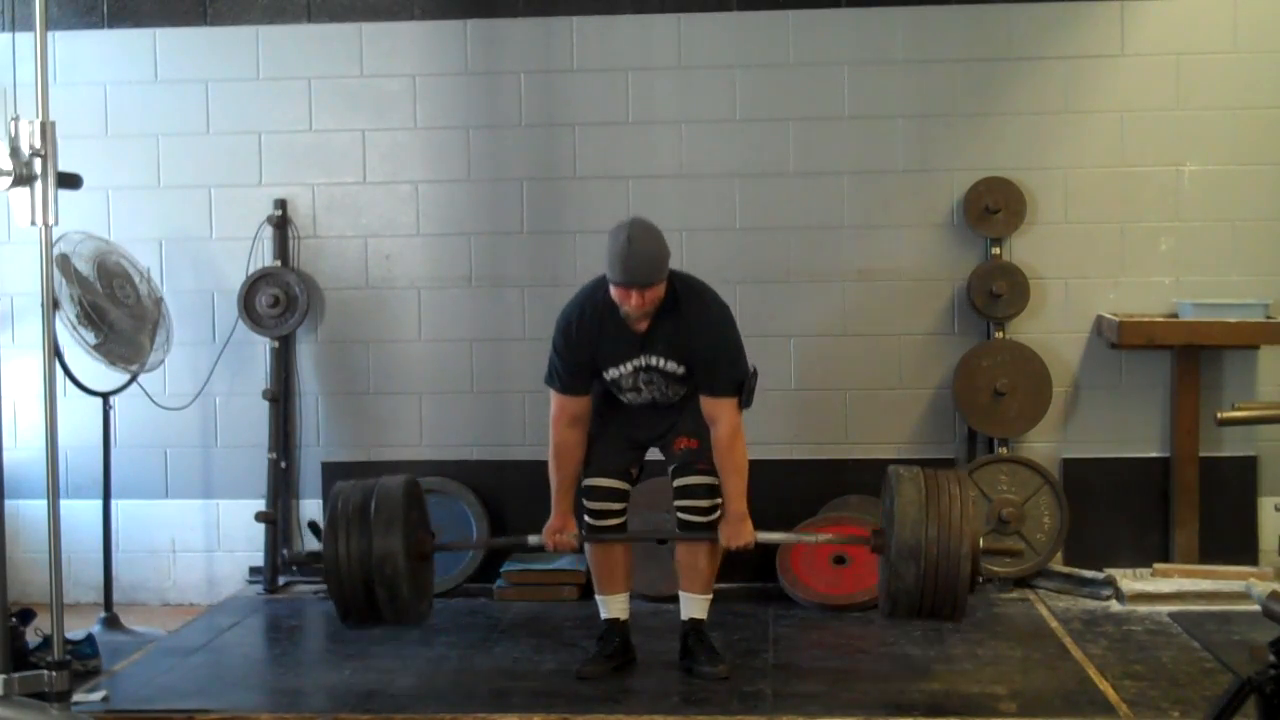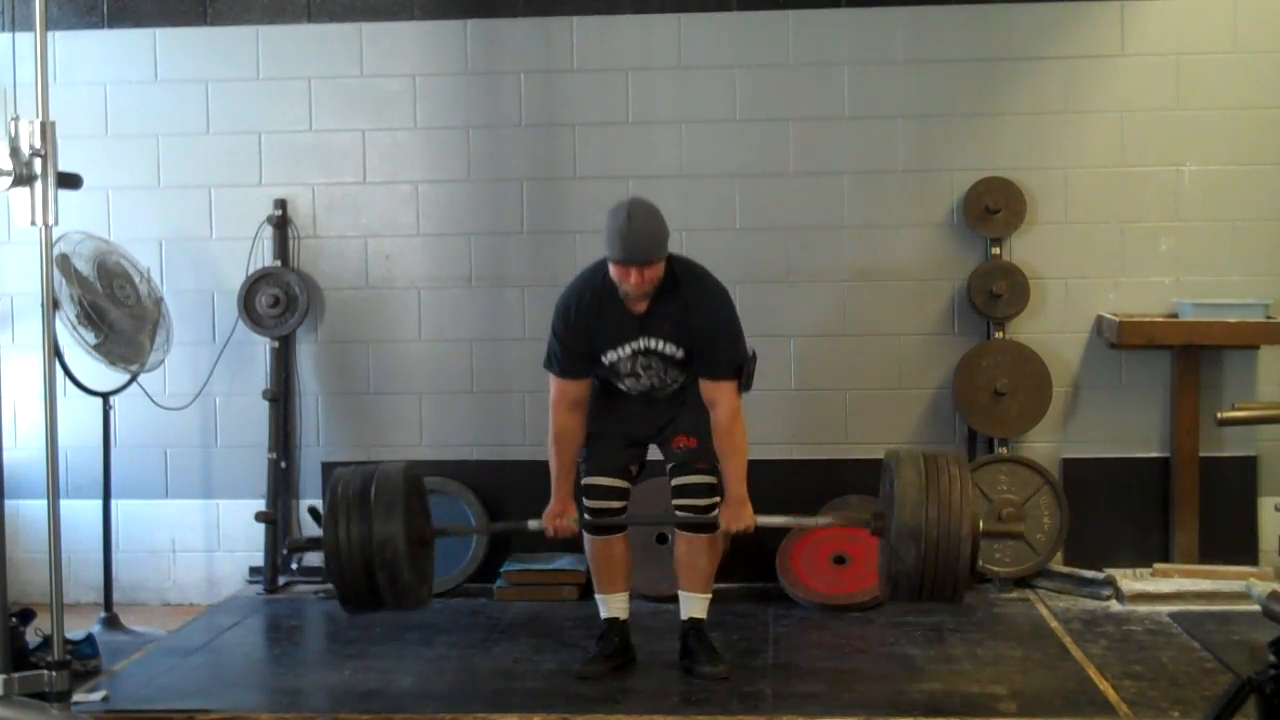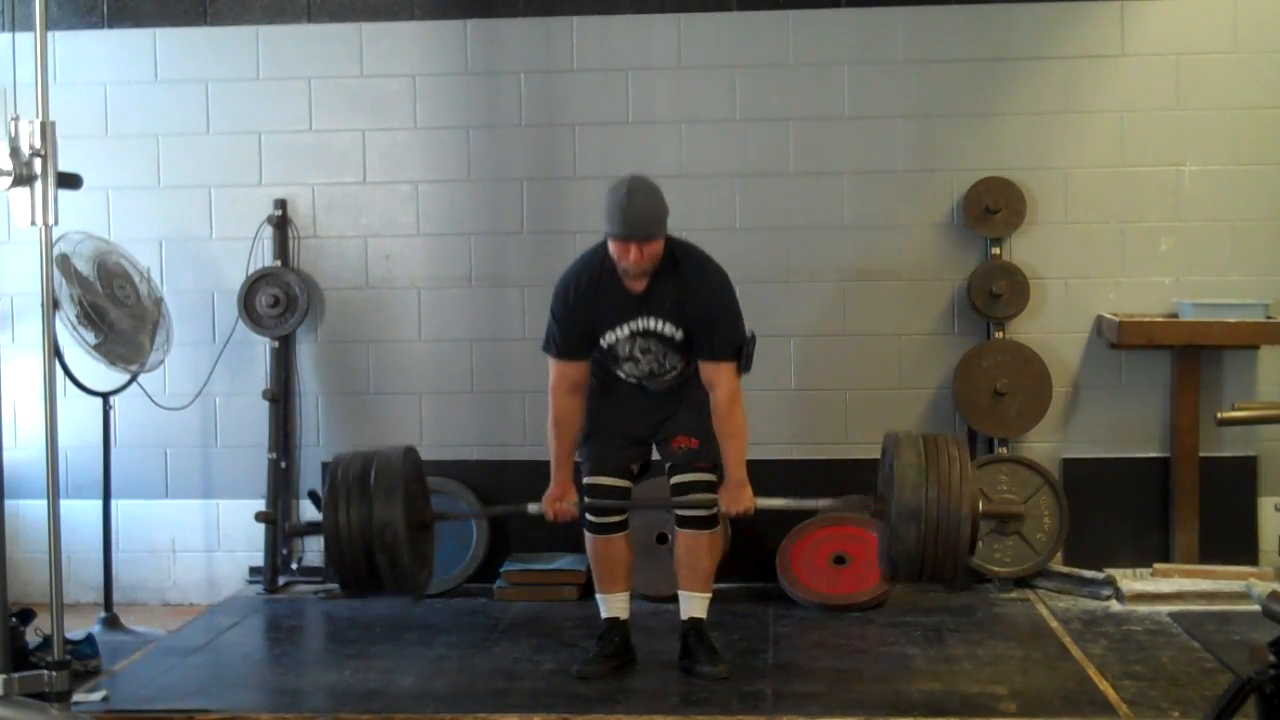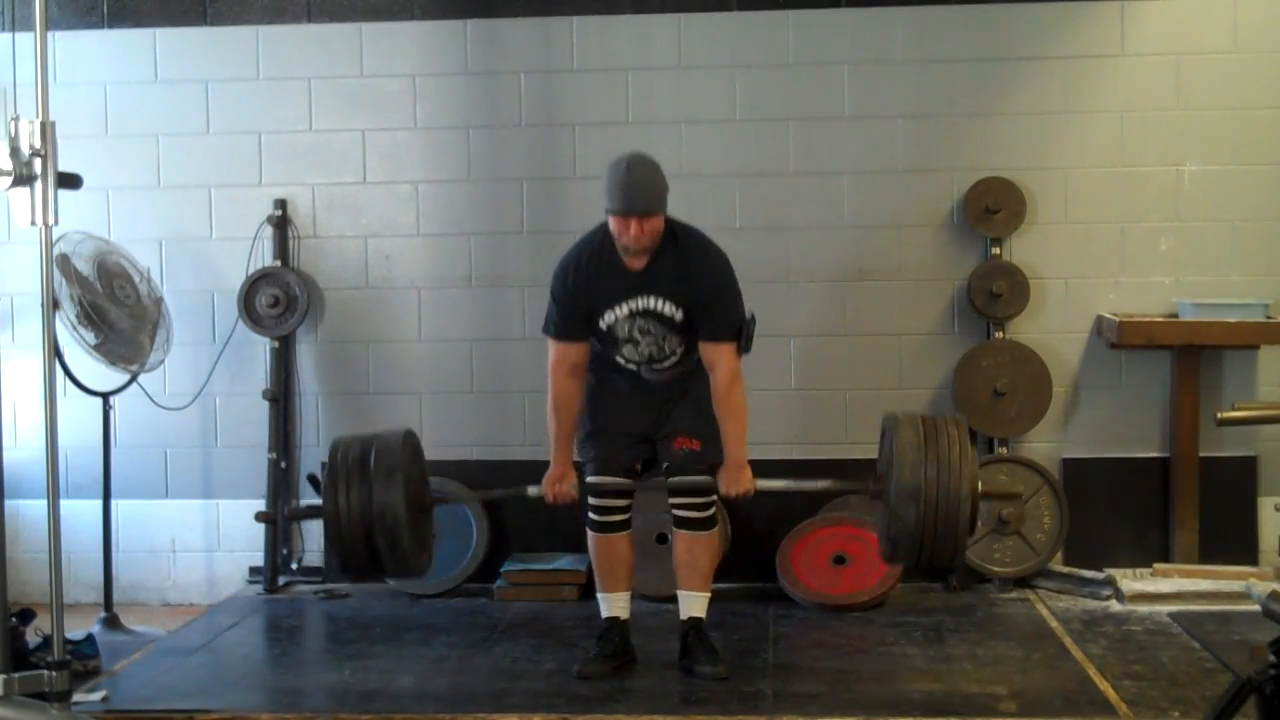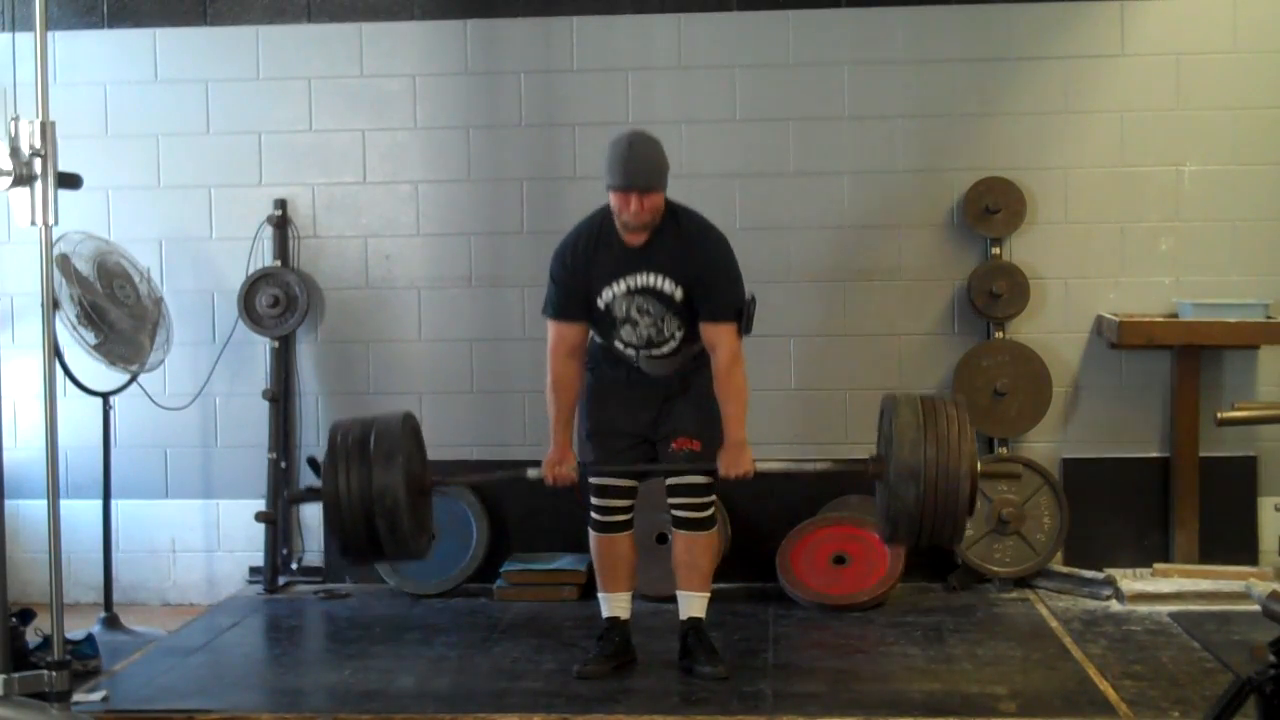
dt=0.1s
person 1, frame 1
left shoulder: (705, 313)
right shoulder: (579, 319)
left elbow: (724, 422)
right elbow: (568, 421)
left wrist: (737, 514)
right wrist: (561, 511)
left hip: (691, 403)
right hip: (615, 405)
left knee: (698, 501)
right knee: (600, 504)
left ankle: (694, 633)
right ankle: (614, 634)
person 1, frame 2
left shoulder: (704, 297)
right shoulder: (578, 303)
left elbow: (724, 405)
right elbow: (567, 406)
left wrist: (737, 496)
right wrist: (561, 496)
left hip: (689, 395)
right hip: (614, 397)
left knee: (698, 500)
right knee: (600, 502)
left ankle: (694, 633)
right ankle: (614, 633)
person 1, frame 3
left shoulder: (704, 279)
right shoulder: (578, 286)
left elbow: (723, 387)
right elbow: (567, 388)
left wrist: (736, 480)
right wrist: (561, 479)
left hip: (688, 389)
right hip: (615, 390)
left knee: (696, 498)
right knee: (602, 501)
left ankle: (694, 633)
right ankle: (615, 633)
person 1, frame 4
left shoulder: (703, 261)
right shoulder: (578, 268)
left elbow: (723, 368)
right elbow: (566, 370)
left wrist: (736, 459)
right wrist: (560, 461)
left hip: (688, 383)
right hip: (614, 383)
left knee: (695, 499)
right knee: (605, 501)
left ankle: (694, 632)
right ankle: (615, 632)
person 1, frame 5
left shoulder: (703, 244)
right shoulder: (578, 250)
left elbow: (725, 351)
right elbow: (564, 352)
left wrist: (735, 443)
right wrist: (560, 445)
left hip: (688, 378)
right hip: (614, 376)
left knee: (693, 499)
right knee: (608, 502)
left ankle: (693, 632)
right ankle: (615, 632)
